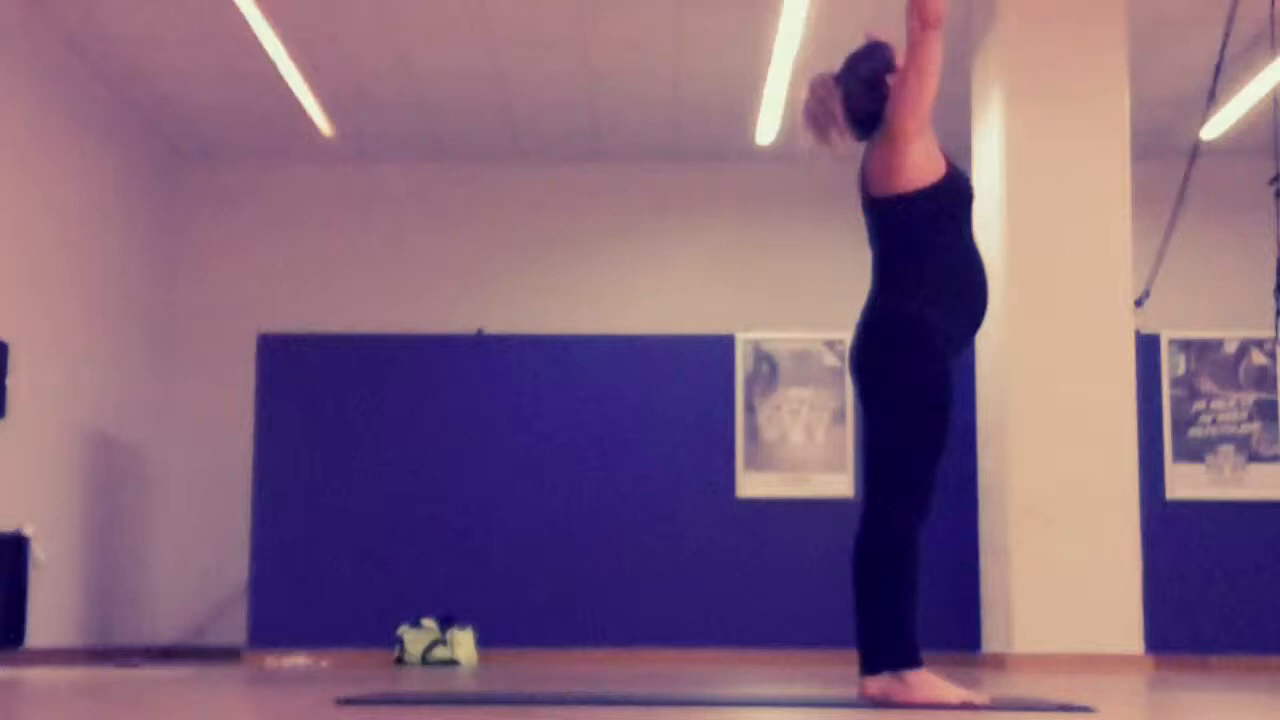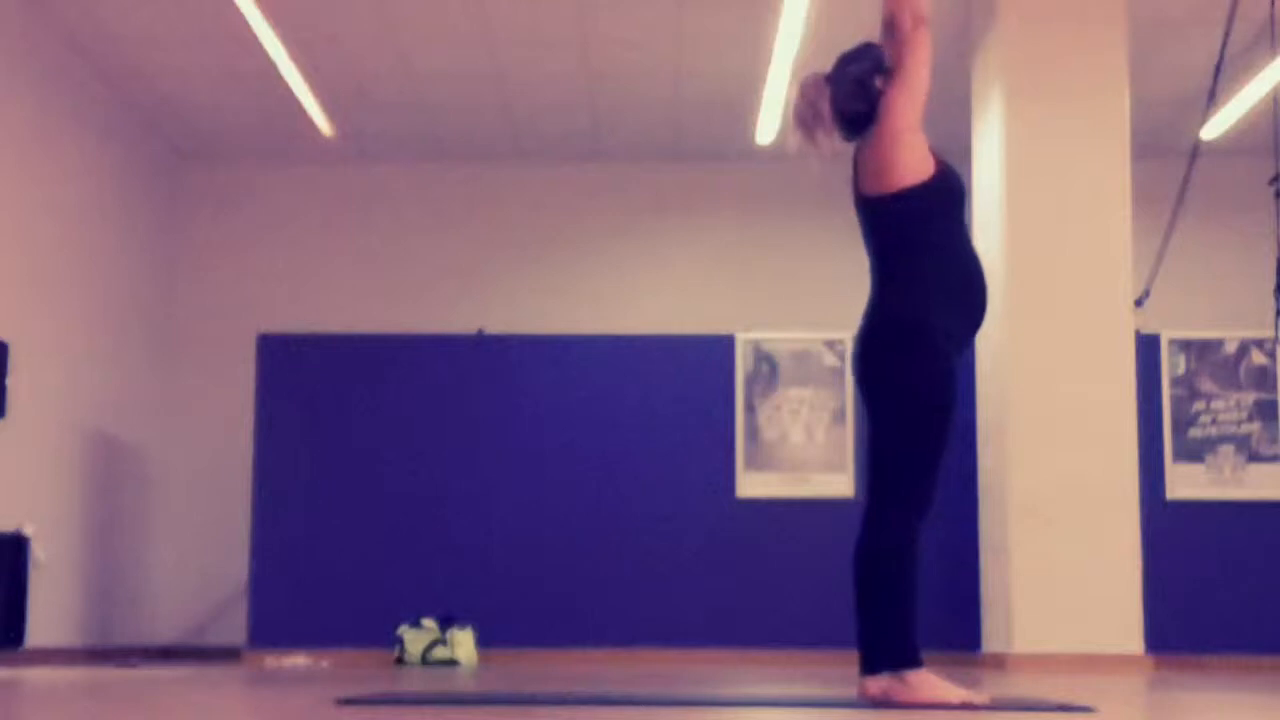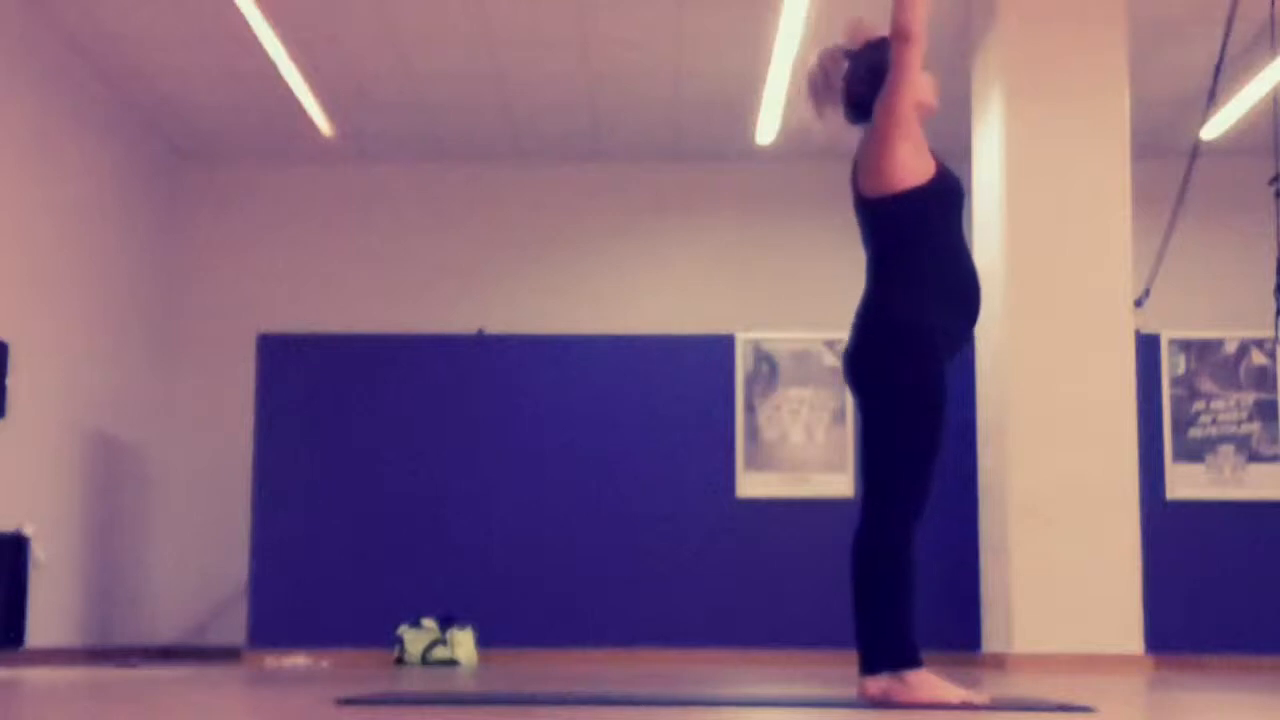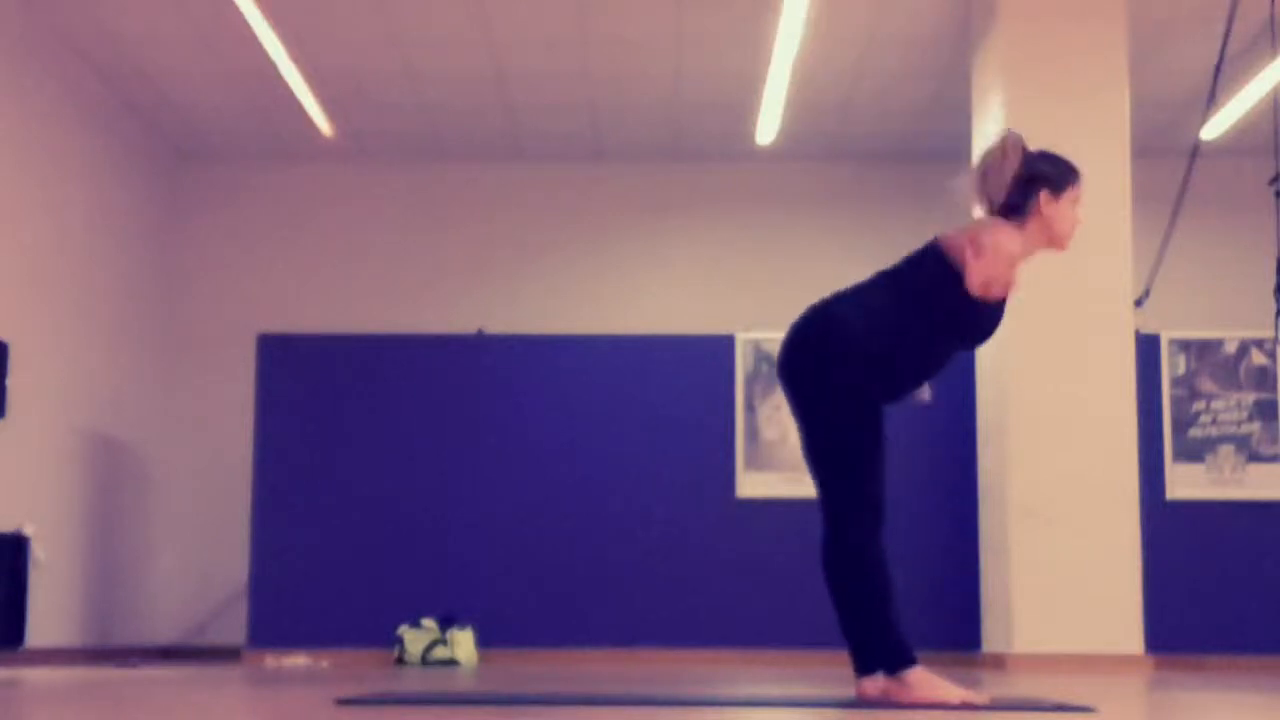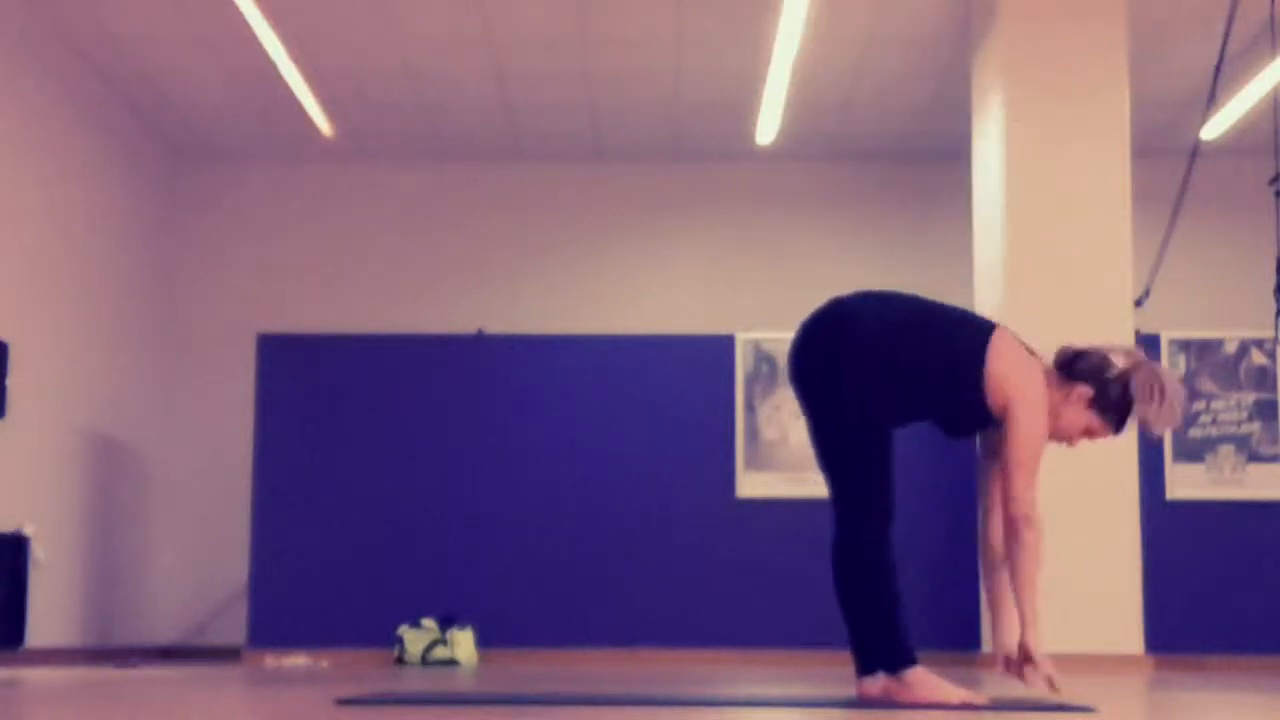
dt=0.2s
person 1, frame 1
left shoulder: (902, 152)
right shoulder: (900, 146)
left hip: (905, 347)
right hip: (908, 346)
left knee: (894, 509)
right knee: (899, 508)
left ankle: (884, 667)
right ankle: (898, 670)
person 1, frame 2
left shoulder: (893, 154)
right shoulder: (891, 144)
left hip: (909, 350)
right hip: (911, 349)
left knee: (895, 509)
right knee: (899, 508)
left ankle: (883, 667)
right ankle: (898, 670)
person 1, frame 3
left shoulder: (893, 150)
right shoulder: (896, 142)
left elbow: (918, 95)
left hip: (901, 352)
right hip: (901, 351)
left knee: (891, 508)
right knee: (895, 508)
left ankle: (885, 666)
right ankle: (896, 671)
person 1, frame 4
left shoulder: (988, 254)
right shoulder: (1003, 245)
right elbow: (980, 272)
left hip: (828, 355)
right hip: (837, 357)
left knee: (852, 512)
right knee: (854, 513)
left ankle: (877, 667)
right ankle: (896, 670)
person 1, frame 5
left shoulder: (1015, 393)
right shoulder: (1031, 397)
left elbow: (996, 520)
right elbow: (1023, 518)
left wrist: (1011, 624)
right wrist: (1027, 633)
left hip: (839, 346)
right hip: (834, 352)
left knee: (862, 519)
right knee: (867, 522)
left ankle: (876, 670)
right ankle: (896, 671)
